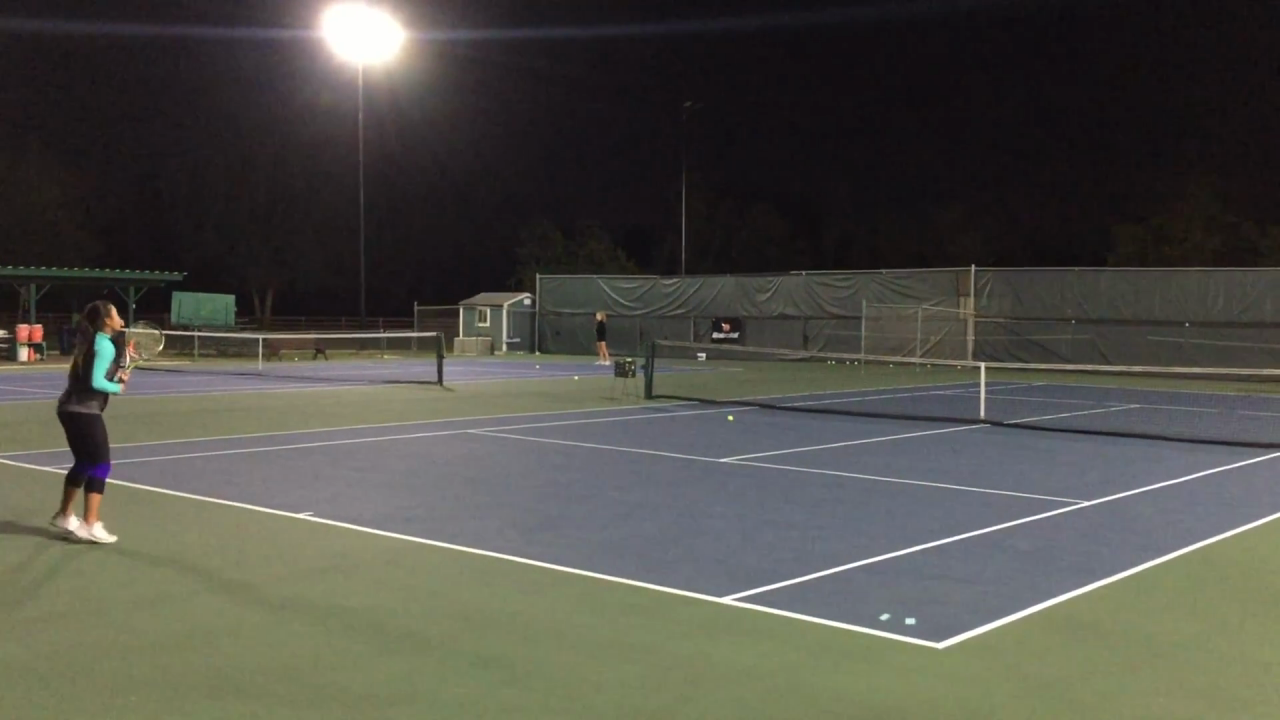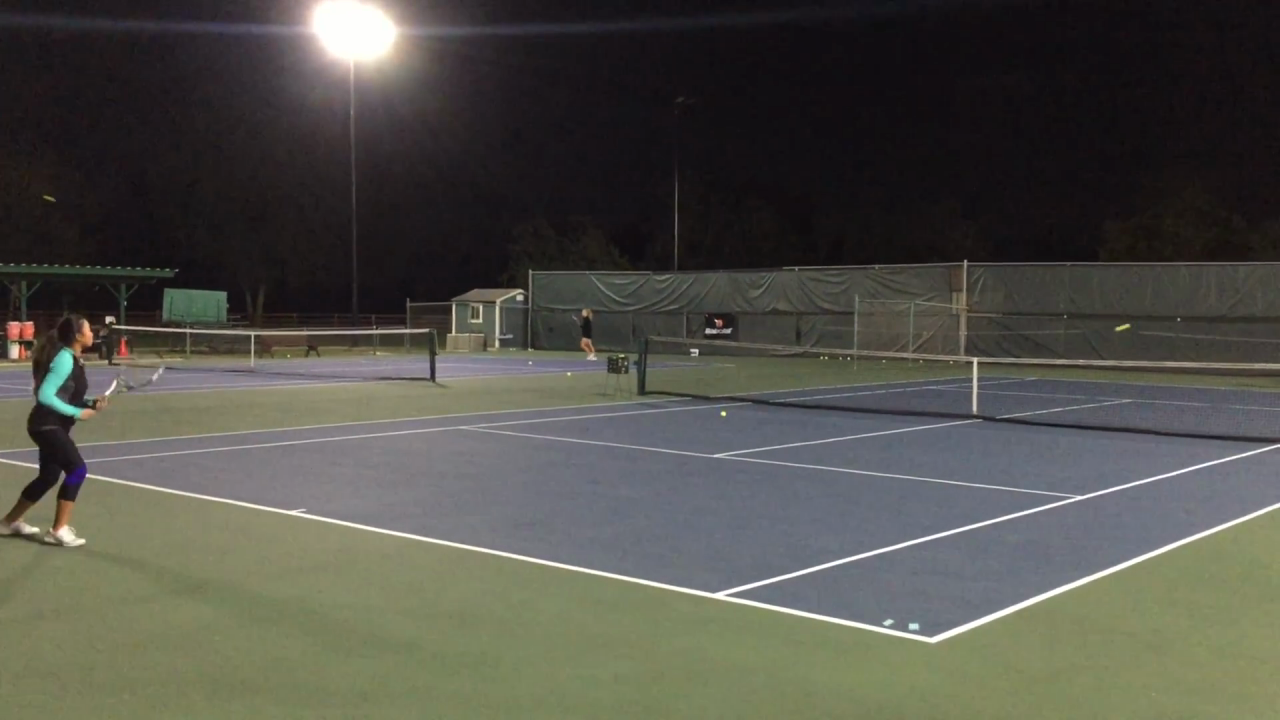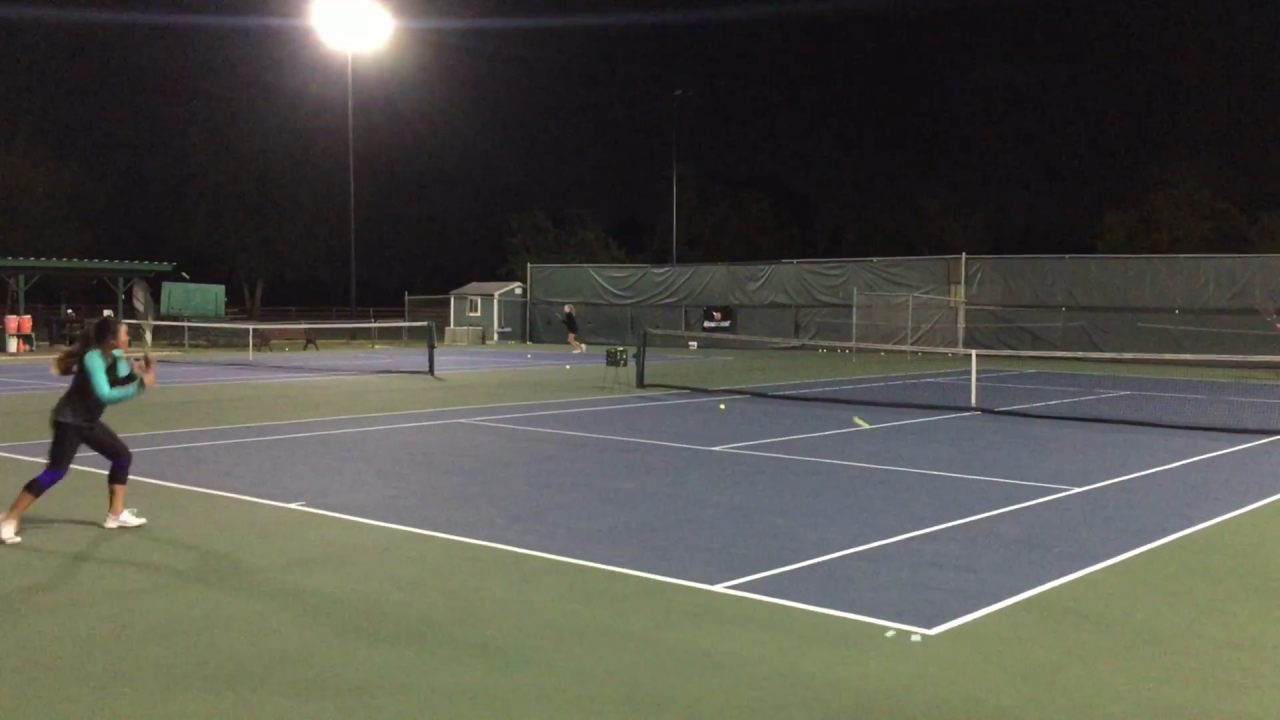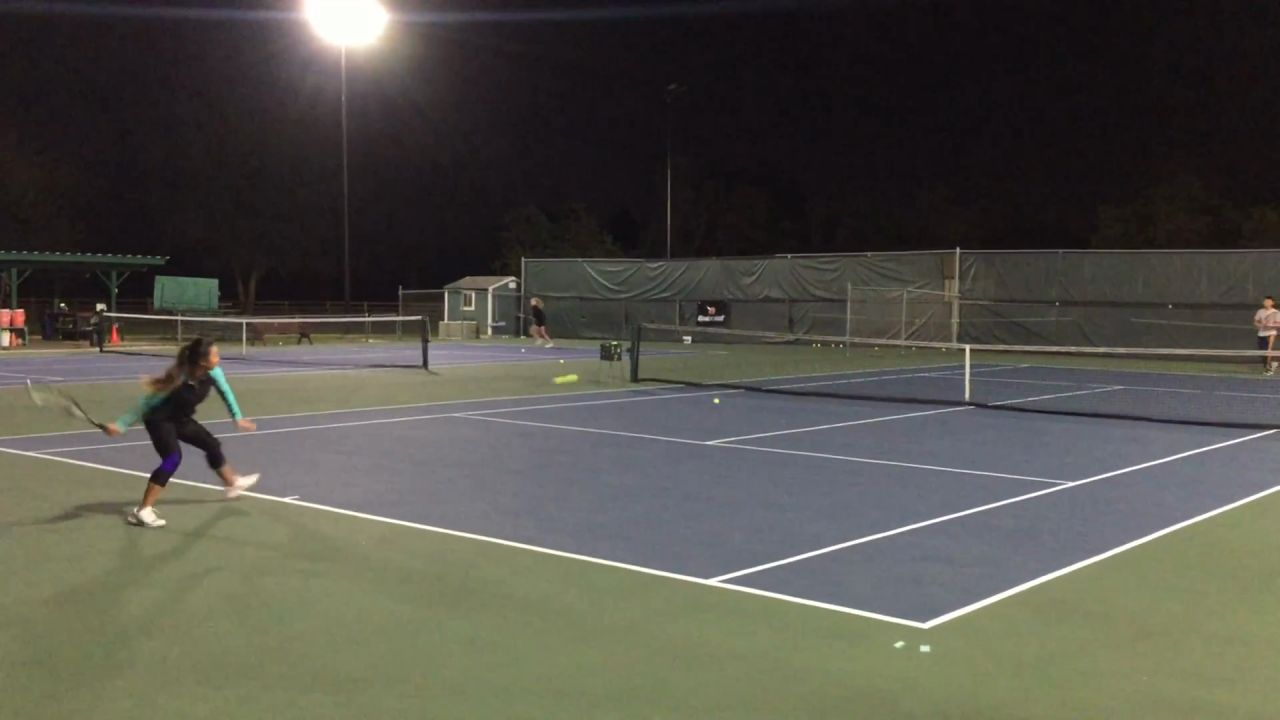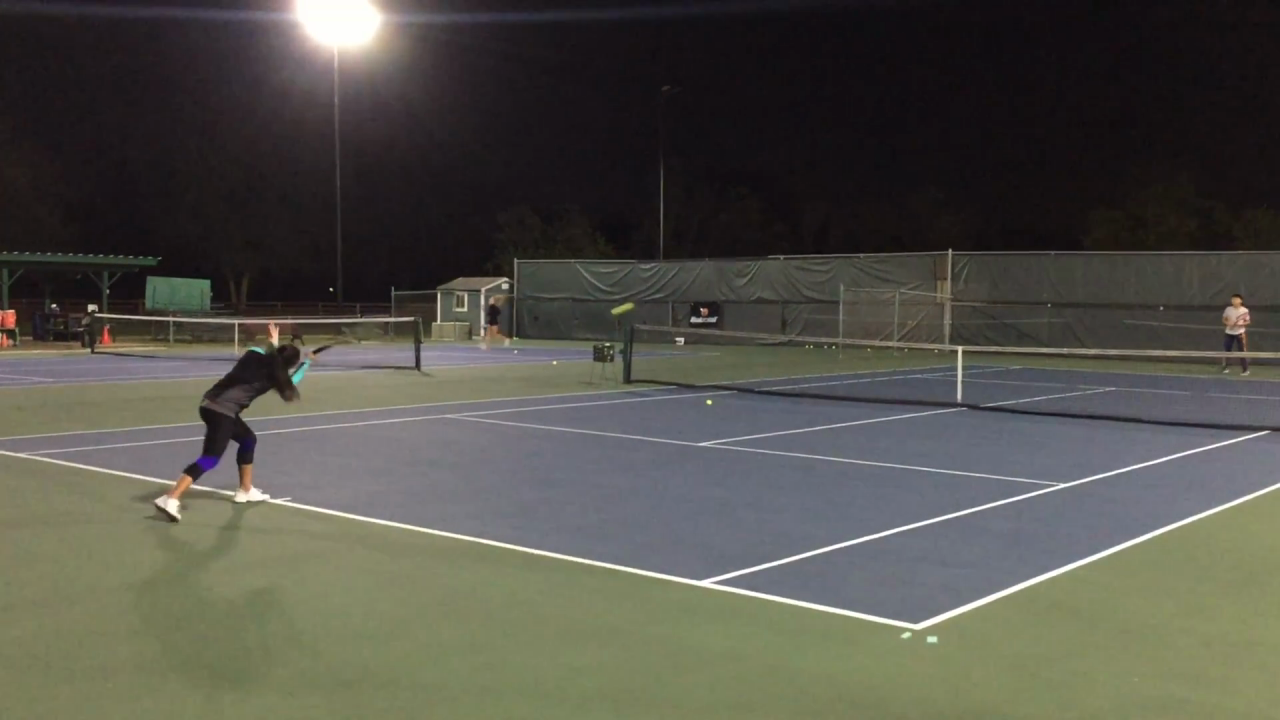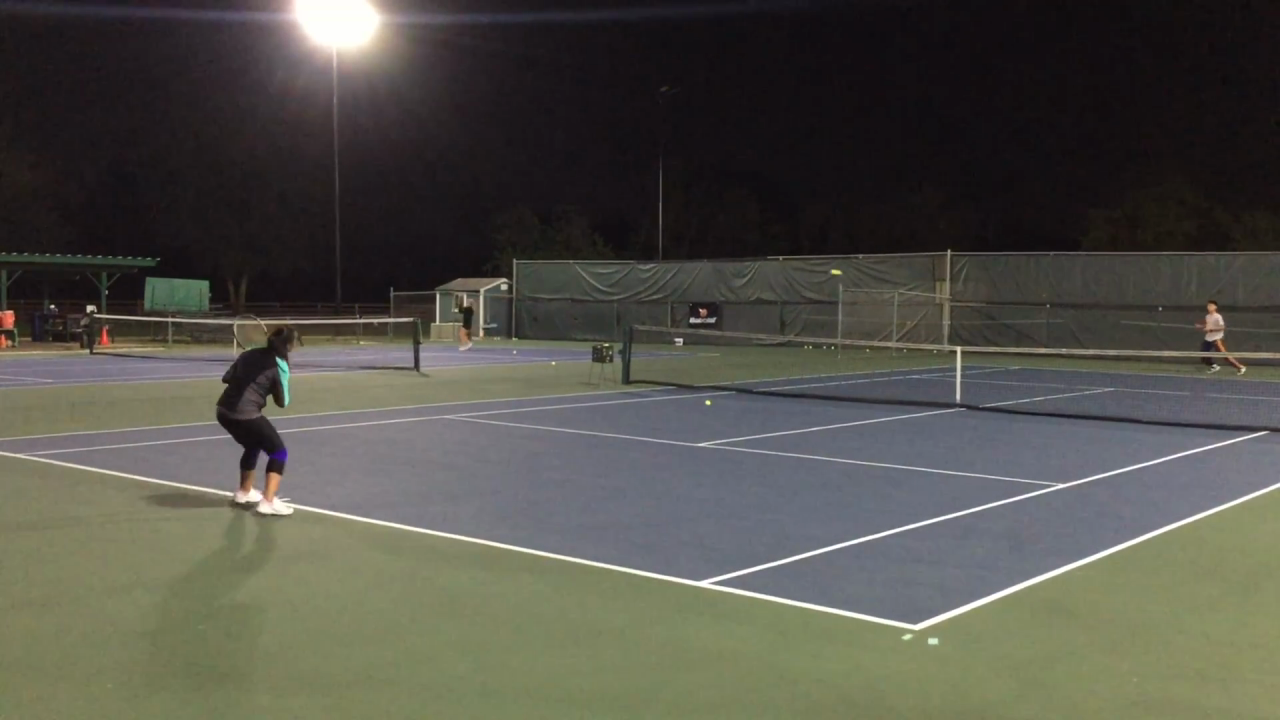
dt=0.4s
person 1, frame 1
left shoulder: (92, 342)
right shoulder: (105, 345)
right elbow: (96, 382)
left wrist: (116, 379)
right wrist: (117, 388)
left hip: (71, 409)
right hip: (84, 411)
left knee: (83, 463)
right knee: (100, 464)
left ankle: (64, 515)
right ankle: (90, 526)
person 1, frame 2
left shoulder: (76, 360)
right shoulder: (63, 360)
right elbow: (44, 396)
left wrist: (91, 404)
right wrist: (75, 413)
left hip: (55, 426)
right hip: (47, 426)
left knee: (47, 478)
right knee: (78, 470)
right ankle: (60, 529)
person 1, frame 3
left shoulder: (116, 356)
right shoulder: (94, 360)
left elbow: (119, 384)
right elbow: (105, 396)
left wrist: (134, 374)
right wrist: (140, 386)
left hip: (89, 421)
right hip: (69, 421)
left knee: (122, 457)
right knee: (55, 472)
left ankle: (116, 514)
person 1, frame 4
left shoulder: (213, 372)
right shoulder: (177, 380)
left elbow: (225, 392)
right elbow: (148, 403)
left wrist: (237, 417)
right wrist: (122, 424)
left hip: (181, 420)
right hip: (160, 421)
left knee: (212, 445)
right knee: (173, 458)
left ankle: (232, 484)
right ankle: (143, 511)
person 1, frame 5
left shoulder: (254, 353)
right shoulder: (276, 375)
right elbow: (291, 383)
left wrist: (273, 344)
right wrist: (306, 363)
left hip: (210, 405)
right hip: (221, 411)
left knee: (248, 439)
right knee: (210, 459)
left ankle: (245, 490)
right ankle: (170, 499)
person 1, frame 6
left shoulder: (248, 355)
right shoulder: (280, 366)
left elbow: (227, 378)
right elbow: (282, 402)
left hip: (224, 412)
right hip: (247, 416)
left knee: (253, 447)
right knee: (278, 452)
left ankle: (244, 492)
right ankle: (269, 502)
